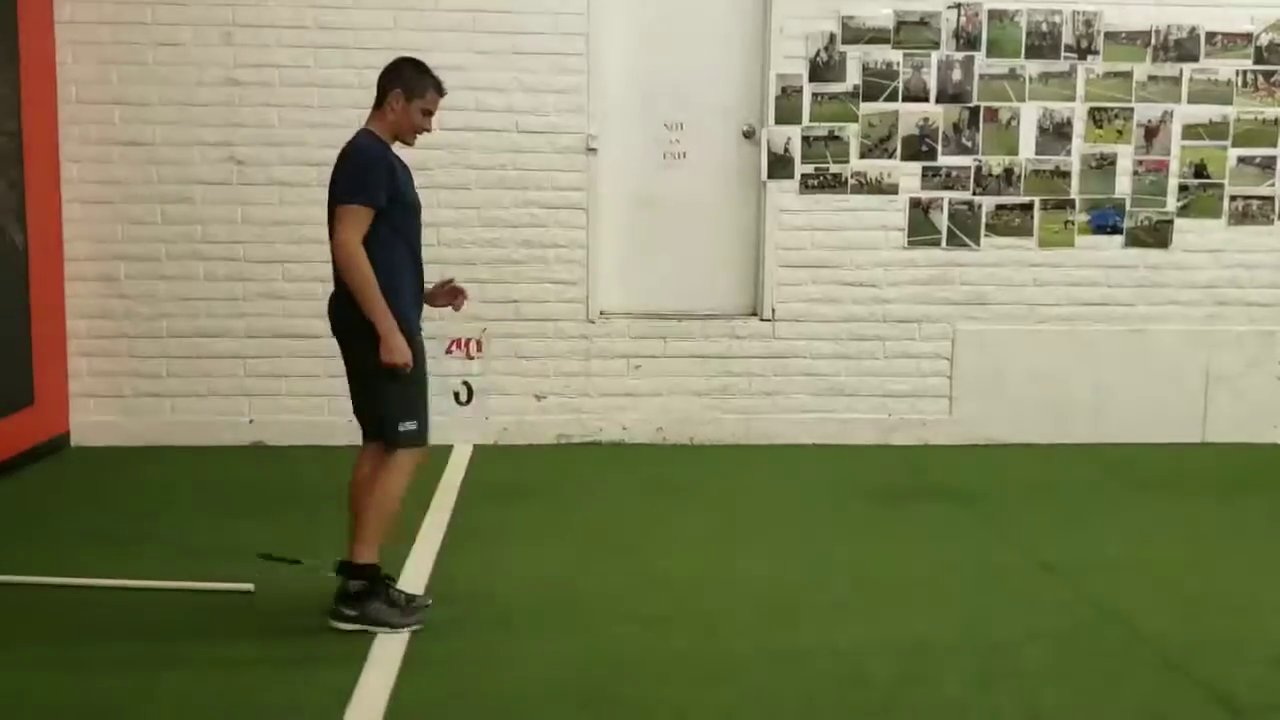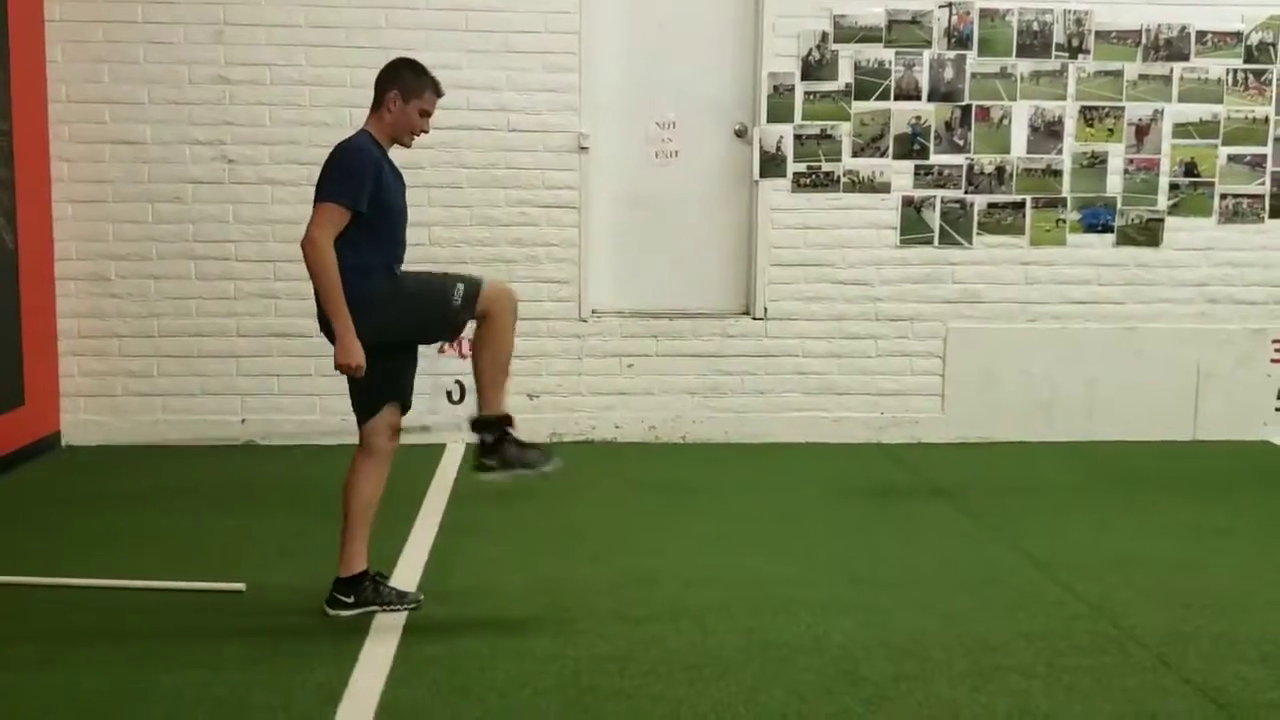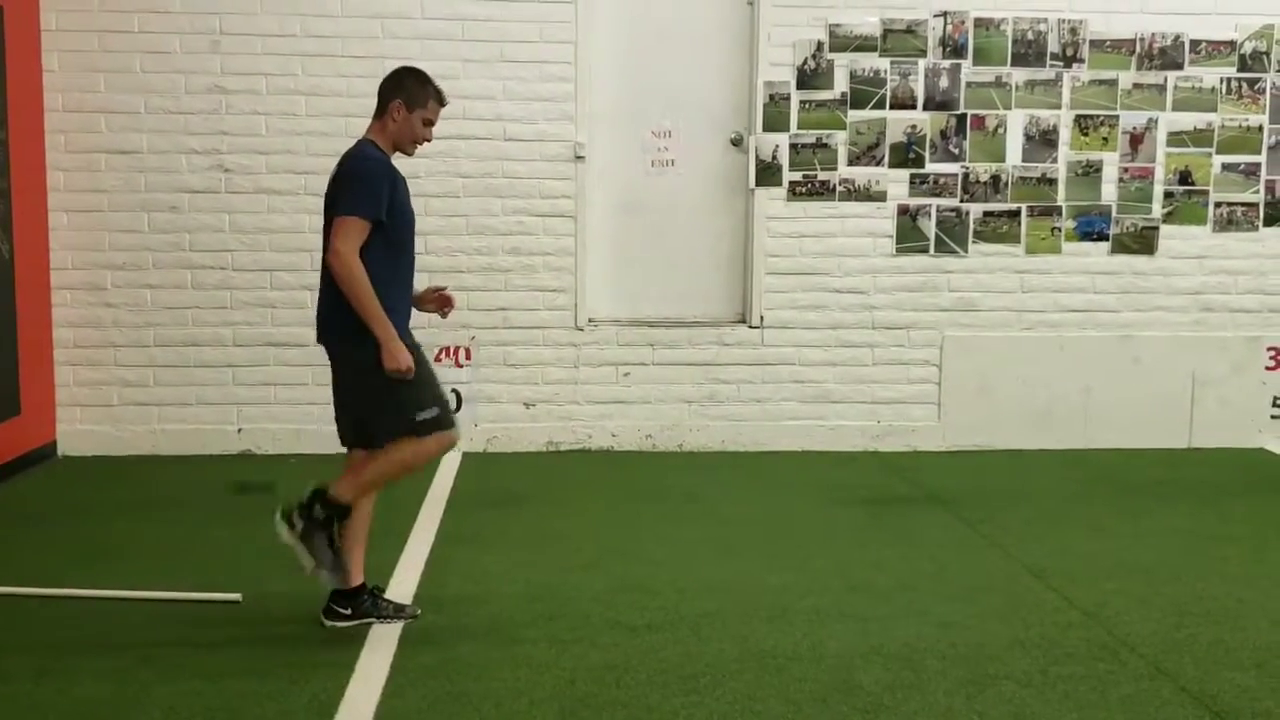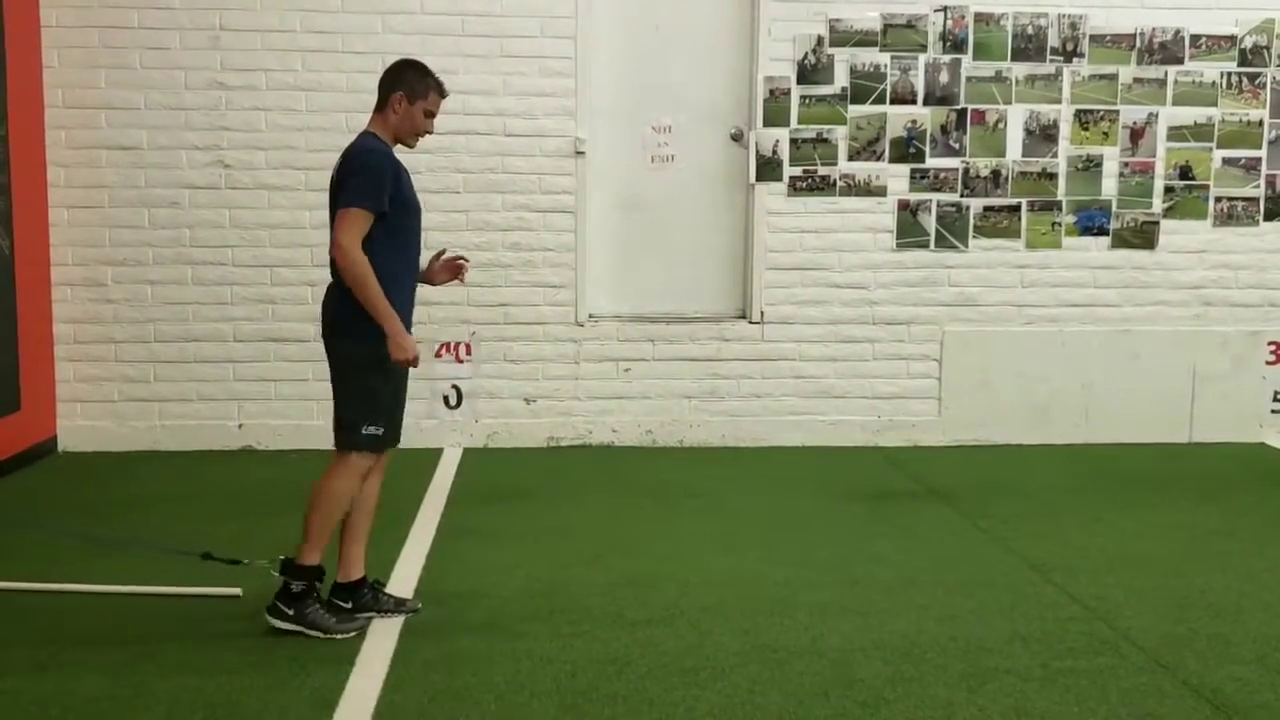
dt=1s
person 1, frame 1
left shoulder: (379, 159)
right shoulder: (367, 157)
right elbow: (347, 245)
left wrist: (422, 294)
right wrist: (389, 330)
left hip: (383, 323)
right hip: (376, 328)
left knee: (381, 449)
right knee: (401, 451)
left ankle: (365, 581)
right ankle: (357, 590)
person 1, frame 2
left shoulder: (379, 164)
right shoulder: (355, 157)
right elbow: (317, 243)
left wrist: (405, 297)
right wrist: (346, 335)
left hip: (378, 301)
right hip: (369, 308)
left knee: (379, 440)
right knee: (499, 299)
left ankle: (354, 582)
right ankle: (494, 434)
person 1, frame 3
left shoulder: (371, 168)
right shoulder: (371, 169)
right elbow: (341, 255)
left wrist: (413, 299)
right wrist: (389, 340)
left hip: (356, 331)
right hip: (362, 335)
left knee: (370, 450)
right knee: (434, 435)
left ankle: (352, 595)
right ankle: (318, 512)
person 1, frame 4
left shoulder: (377, 160)
right shoulder: (371, 159)
right elbow: (347, 248)
left wrist: (423, 274)
right wrist: (395, 327)
left hip: (370, 330)
right hip: (369, 332)
left knee: (369, 454)
right knee: (359, 457)
left ankle: (351, 587)
right ankle: (297, 592)
